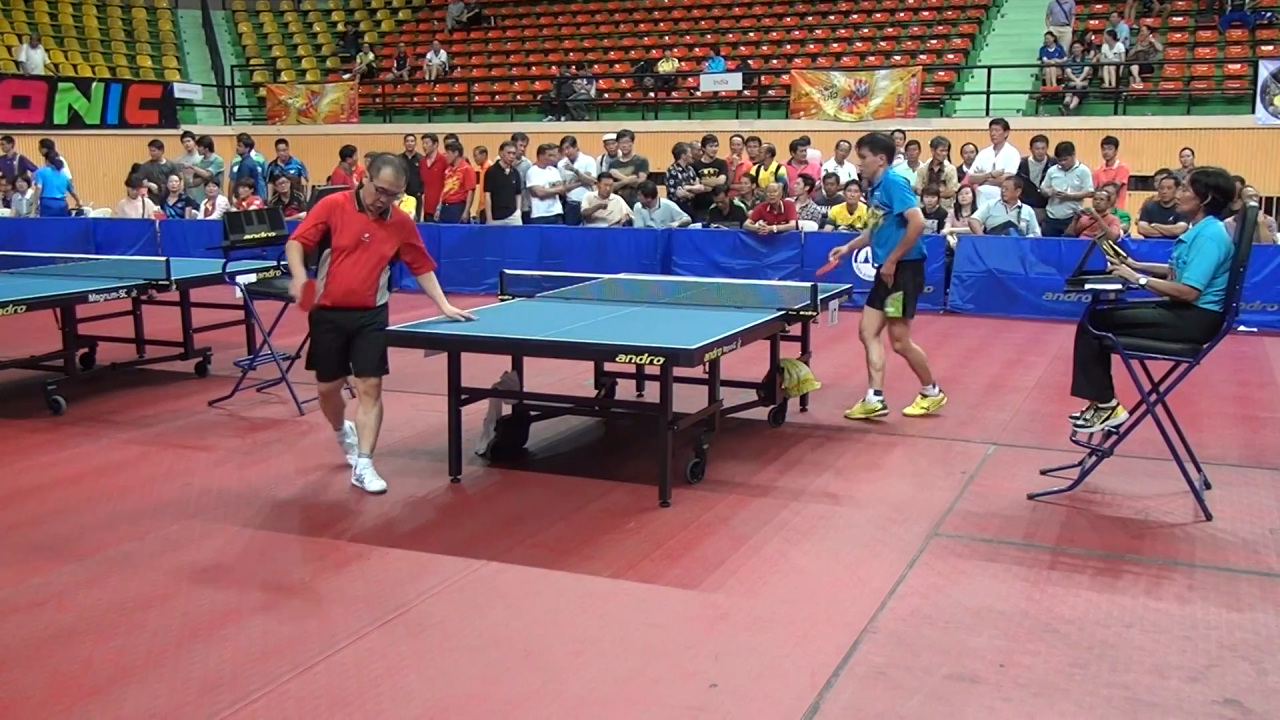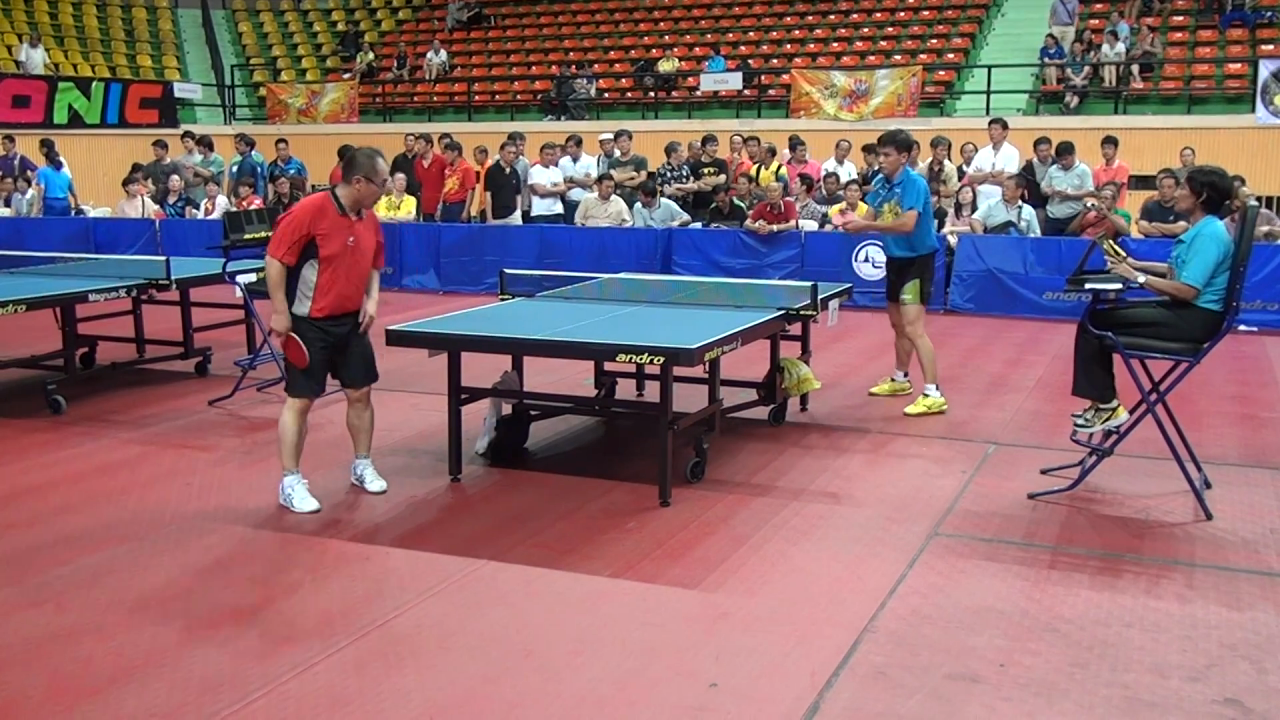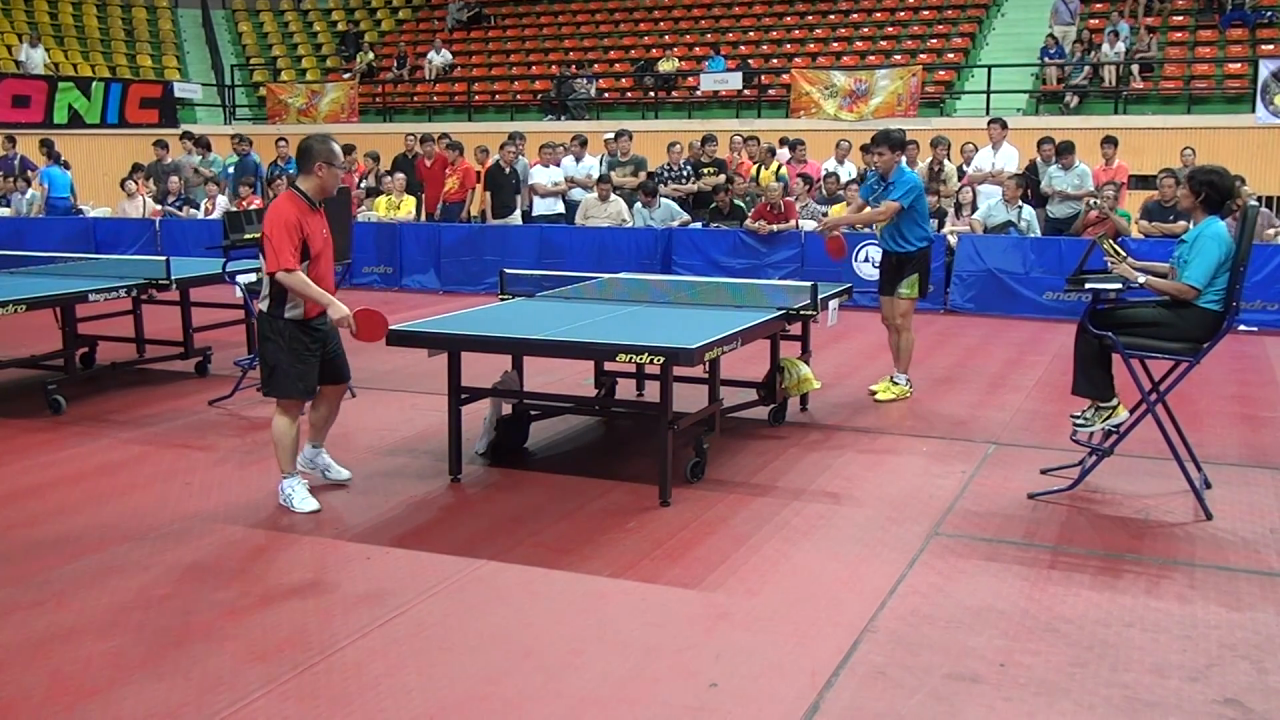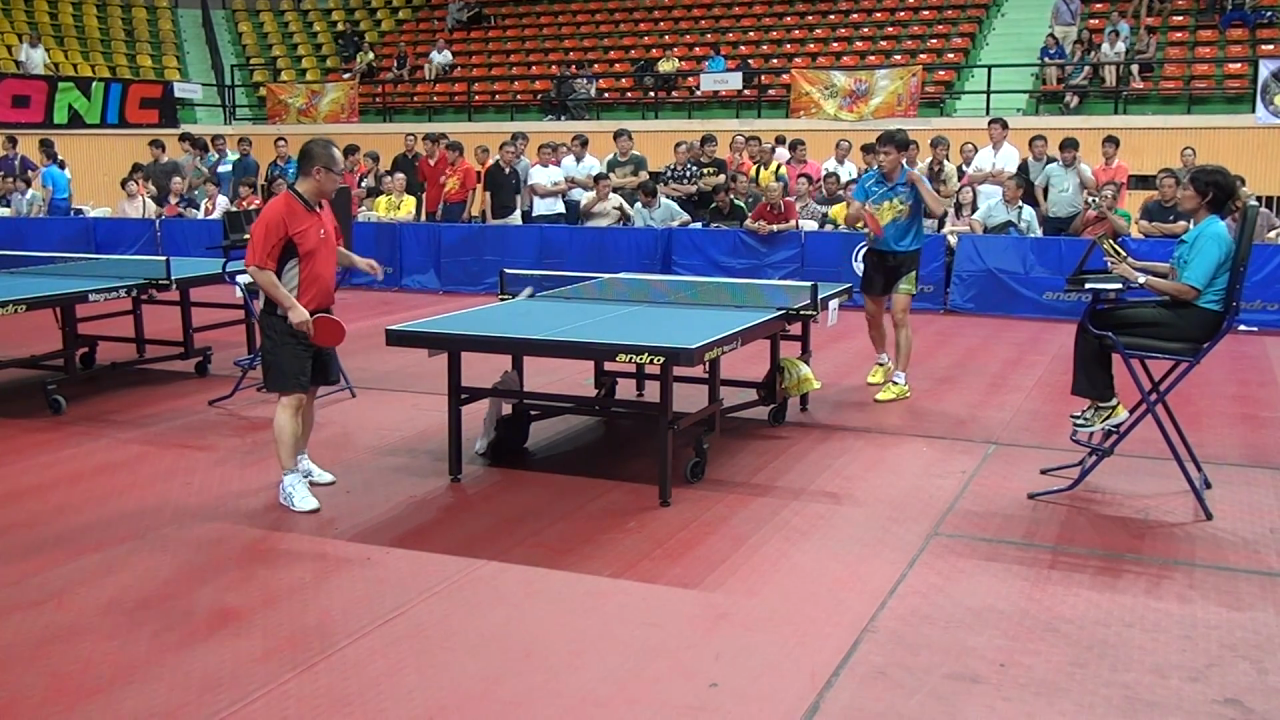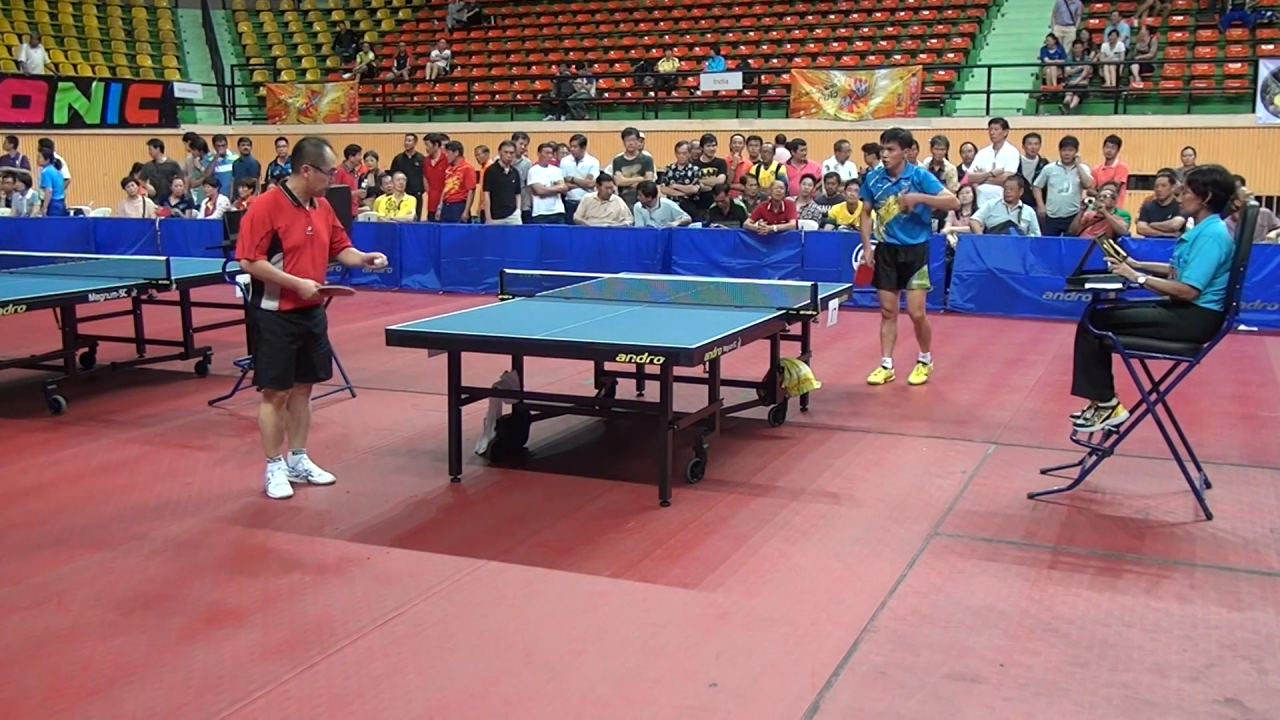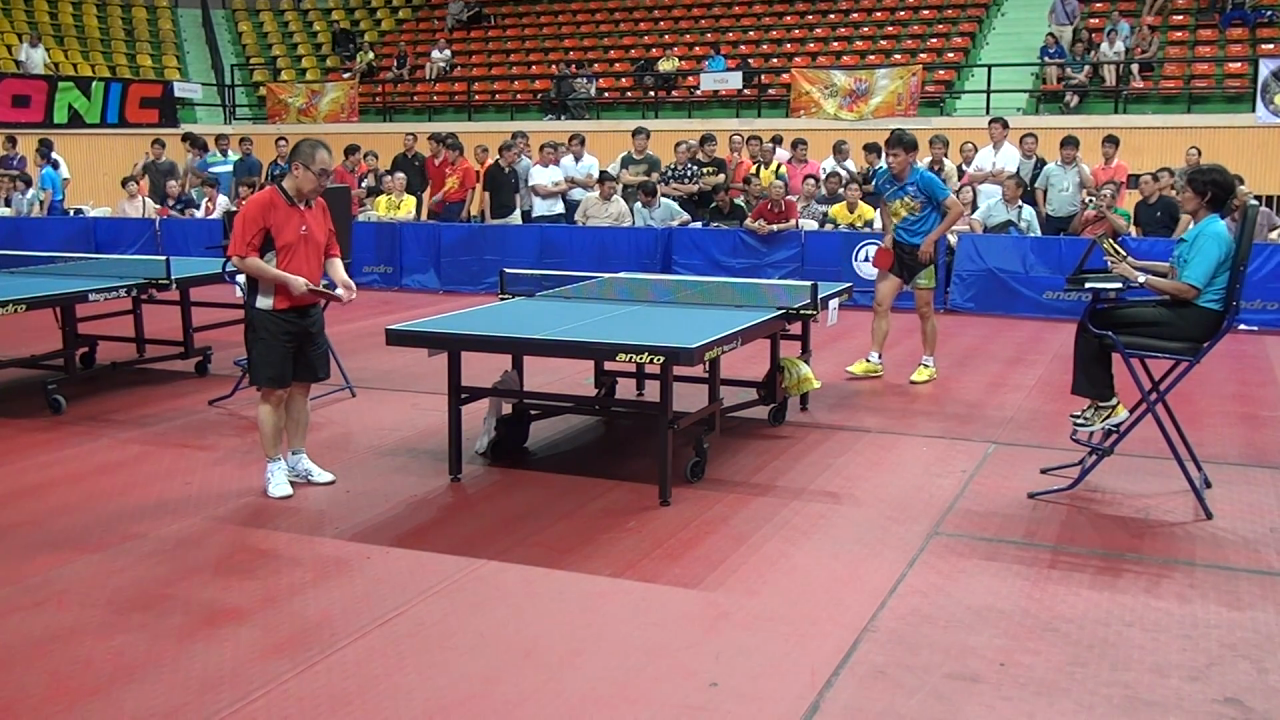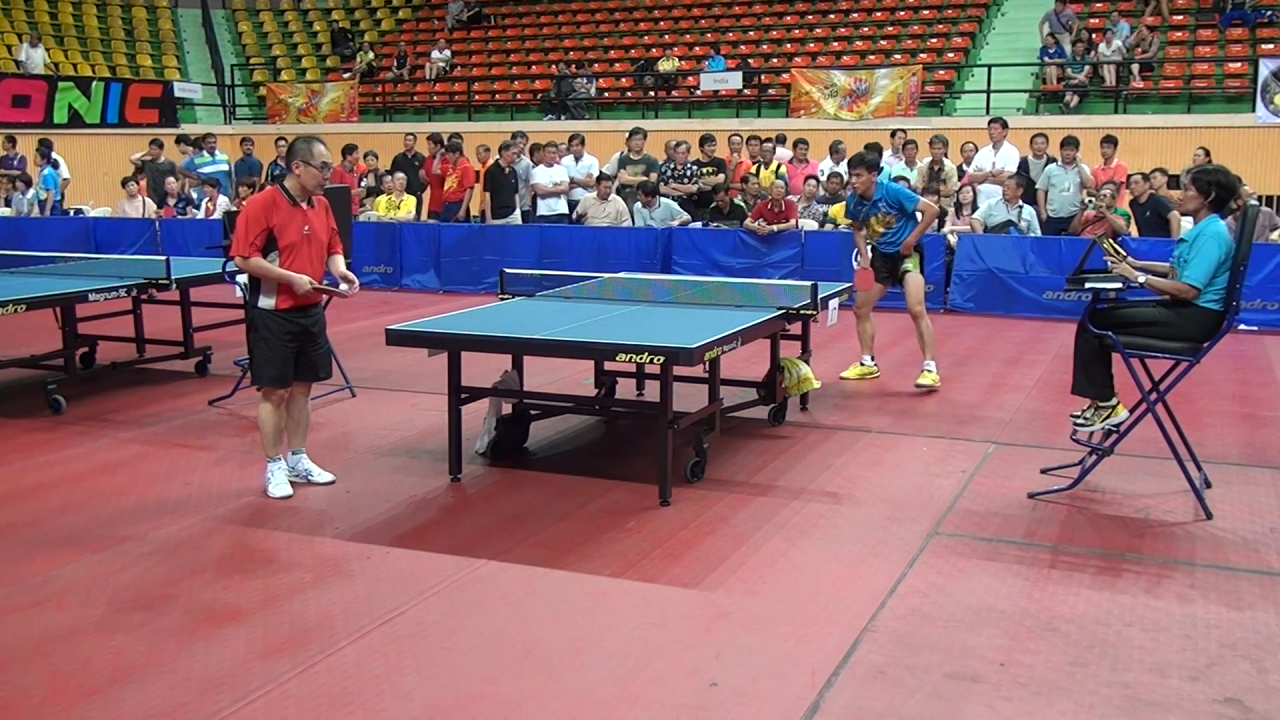
dt=0.5s
person 1, frame 1
left shoulder: (402, 222)
right shoulder: (333, 206)
left elbow: (421, 267)
right elbow: (297, 242)
left wrist: (444, 305)
right wrist: (299, 274)
left hip: (370, 314)
right hip: (328, 311)
left knee: (370, 387)
right knee: (327, 386)
left ankle: (363, 464)
right ankle: (345, 430)
person 1, frame 2
left shoulder: (370, 220)
right shoulder: (309, 211)
left elbow: (374, 266)
right elbow: (275, 260)
left wrist: (372, 300)
right wrist: (280, 311)
left hip: (351, 322)
right hip: (307, 323)
left knee: (360, 394)
right knee: (299, 402)
left ankle: (362, 466)
right ankle: (291, 482)
person 1, frame 3
left shoulder: (315, 206)
right shoulder: (284, 212)
right elbow: (285, 273)
left wrist: (329, 306)
right wrist: (332, 303)
left hip: (319, 320)
right hip: (287, 324)
left knee: (335, 385)
right knee: (291, 404)
left ankle: (314, 455)
right ankle: (290, 483)
person 1, frame 4
left shoulder: (323, 207)
right shoulder: (277, 211)
right elbow: (257, 268)
left wrist: (357, 261)
right wrist: (292, 307)
left hip: (320, 318)
right hip: (288, 321)
left knee: (309, 394)
right knee: (291, 399)
left ankle: (300, 461)
right ankle: (290, 481)
person 1, frame 5
left shoulder: (322, 206)
right shoulder: (265, 206)
left elbow: (339, 247)
right elbow: (249, 261)
left wrist: (361, 257)
right wrist: (297, 283)
left hip: (311, 313)
right hip: (274, 316)
left knee: (302, 389)
right knee: (275, 393)
left ankle: (297, 460)
right ankle: (274, 468)
person 1, frame 6
left shoulder: (319, 206)
right shoulder: (261, 205)
left elbow: (330, 252)
right elbow: (240, 257)
left wrist: (341, 279)
right wrist: (287, 279)
left hip: (309, 313)
right hip: (271, 315)
left knee: (301, 389)
right knee: (274, 392)
left ankle: (297, 460)
right ankle: (274, 468)
person 1, frame 7
left shoulder: (321, 205)
right shoulder: (263, 205)
left elbow: (332, 248)
right elbow: (243, 258)
left wrist: (340, 269)
right wrist: (291, 278)
left hip: (311, 312)
right hip: (273, 314)
left knee: (301, 389)
right knee: (275, 393)
left ankle: (298, 460)
right ankle: (274, 467)
person 2, frame 1
left shoulder: (895, 184)
right shoulder: (876, 187)
left elbow: (918, 224)
left wrist: (892, 262)
right wrist: (850, 247)
left hip: (905, 269)
right hip: (888, 271)
left knee: (899, 341)
right knee: (868, 332)
left ankle: (932, 393)
right ankle: (874, 400)
person 2, frame 2
left shoulder: (915, 183)
right shoulder: (880, 183)
left elbow: (907, 224)
right elbow: (872, 217)
left wrist: (866, 226)
right wrist: (855, 220)
left hip: (917, 261)
right hip: (895, 260)
left knee: (913, 329)
right knee: (898, 325)
left ankle: (933, 395)
right ankle: (900, 379)
person 2, frame 3
left shoulder: (909, 181)
right shoulder: (875, 180)
left elbow: (884, 214)
right elbow: (857, 207)
left wrist: (842, 220)
right wrist: (838, 221)
left hip: (913, 256)
right hip: (890, 255)
left knee: (901, 321)
right knee: (889, 320)
left ankle: (901, 382)
right ankle: (898, 375)
person 2, frame 4
left shoulder: (915, 181)
right shoulder: (868, 180)
left elbow: (939, 211)
right elbow: (849, 217)
left wrist: (921, 183)
right wrist: (859, 213)
left hip: (905, 256)
right hip: (876, 254)
left knee: (899, 318)
right knee: (872, 314)
left ankle: (900, 380)
right ankle: (882, 362)
person 2, frame 5
left shoulder: (920, 176)
right shoulder: (873, 178)
left elbow: (953, 202)
right elbow: (866, 214)
left wrist: (920, 198)
right wrist: (867, 246)
left hip: (914, 250)
right hip: (886, 250)
left knee: (916, 312)
right knee: (887, 312)
left ankle: (925, 360)
right ankle: (886, 365)
person 2, frame 6
left shoulder: (926, 180)
right shoulder: (883, 179)
left elbow: (956, 209)
left wrist: (931, 239)
right wrist: (888, 234)
left hip: (920, 250)
right hip: (896, 248)
left knee: (924, 310)
right knee: (880, 305)
left ankle: (928, 364)
right ankle: (874, 360)
person 2, frame 7
left shoulder: (894, 192)
right shoulder: (853, 201)
left elbow: (932, 210)
left wrist: (911, 240)
right wrist: (863, 254)
left hip: (907, 252)
right hip: (881, 255)
left knee: (916, 309)
right knee: (861, 308)
left ankle: (930, 369)
right ankle: (868, 363)
person 3, frame 1
left shoulder: (1210, 235)
right shoulder: (1201, 230)
left elbow: (1189, 291)
left wrist: (1138, 278)
right wrist: (1136, 265)
left hip: (1194, 319)
right hip: (1181, 311)
left knee: (1094, 323)
right knee: (1097, 316)
left ankle: (1105, 405)
right ankle: (1103, 402)
person 3, frame 2
left shoulder: (1209, 235)
right shoulder: (1201, 230)
left elbow: (1187, 290)
left wrist: (1137, 277)
right wrist: (1136, 264)
left hip: (1193, 318)
right hip: (1182, 311)
left knee: (1094, 322)
right knee: (1098, 317)
left ankle: (1107, 405)
right ankle: (1105, 402)
person 3, frame 3
left shoulder: (1211, 235)
right shoulder: (1203, 230)
left elbow: (1188, 290)
left wrist: (1138, 277)
right wrist: (1138, 265)
left hip: (1194, 319)
right hip: (1182, 311)
left knee: (1094, 322)
right knee: (1098, 316)
left ankle: (1106, 404)
right ankle: (1104, 401)
person 3, frame 4
left shoulder: (1212, 235)
right shoulder: (1203, 230)
left elbow: (1188, 290)
left wrist: (1138, 278)
right wrist: (1137, 265)
left hip: (1193, 319)
right hip: (1182, 312)
left knee: (1094, 322)
right knee: (1097, 317)
left ankle: (1106, 404)
right ankle: (1104, 401)
person 3, frame 5
left shoulder: (1211, 235)
right shoulder: (1202, 229)
left elbow: (1188, 290)
left wrist: (1138, 277)
right wrist: (1138, 264)
left hip: (1193, 318)
right hip: (1182, 311)
left knee: (1094, 322)
right knee: (1097, 316)
left ankle: (1105, 403)
right ankle: (1104, 401)
person 3, frame 6
left shoulder: (1211, 234)
right shoulder: (1203, 229)
left elbow: (1188, 289)
left wrist: (1138, 277)
right wrist: (1137, 264)
left hip: (1193, 318)
right hip: (1182, 311)
left knee: (1094, 321)
right knee: (1097, 315)
left ankle: (1106, 403)
right ankle: (1104, 400)
person 3, frame 7
left shoulder: (1211, 234)
right shoulder: (1203, 229)
left elbow: (1188, 290)
left wrist: (1138, 277)
right wrist: (1137, 264)
left hip: (1193, 318)
right hip: (1182, 311)
left knee: (1094, 321)
right knee: (1097, 316)
left ankle: (1105, 403)
right ankle: (1103, 401)
